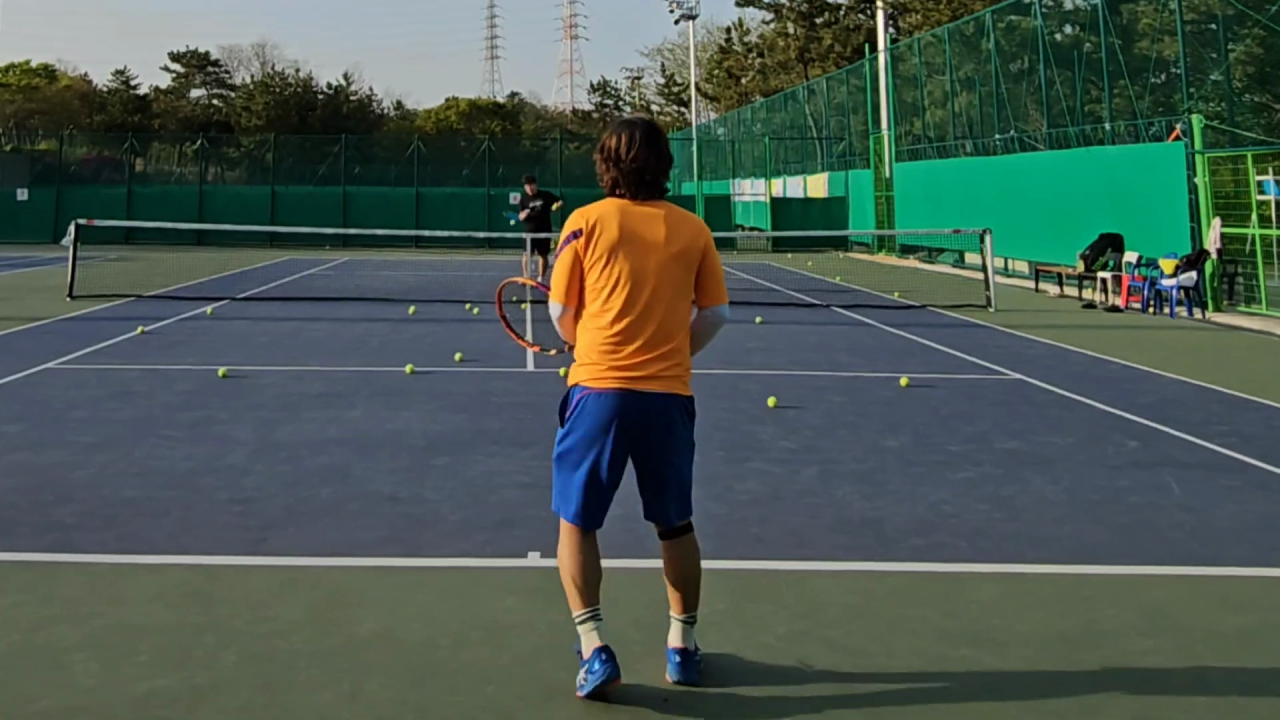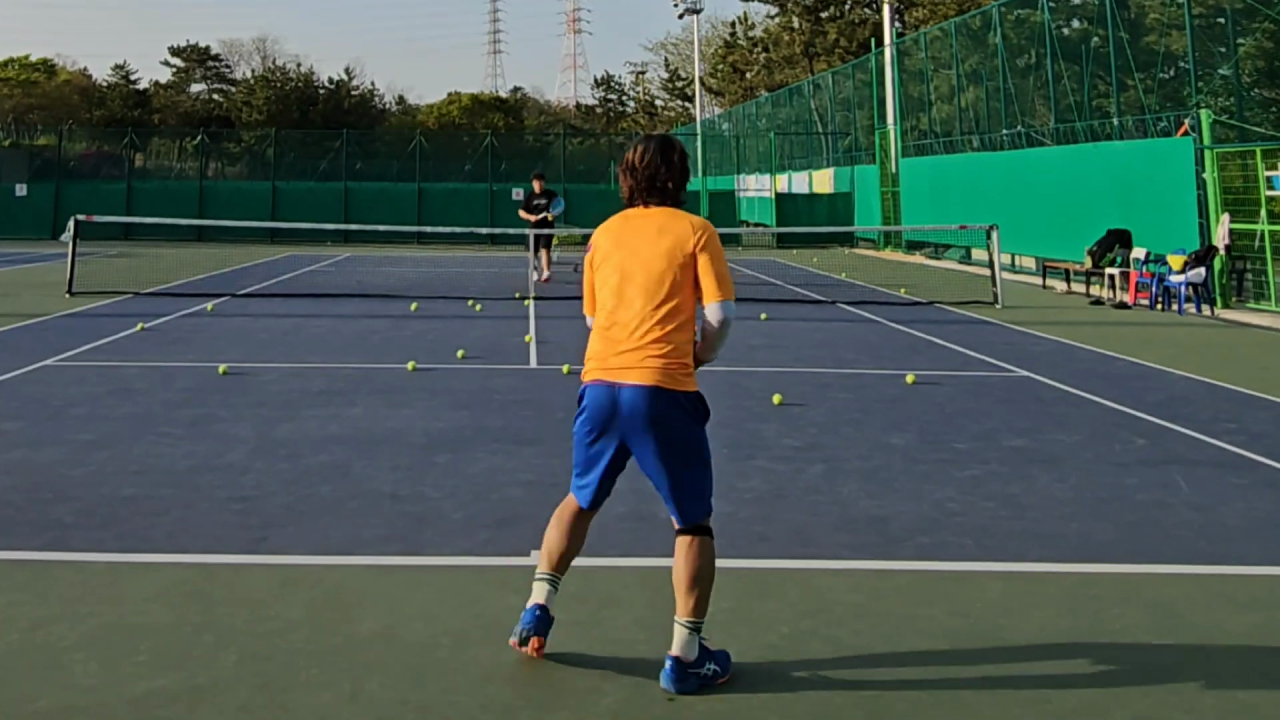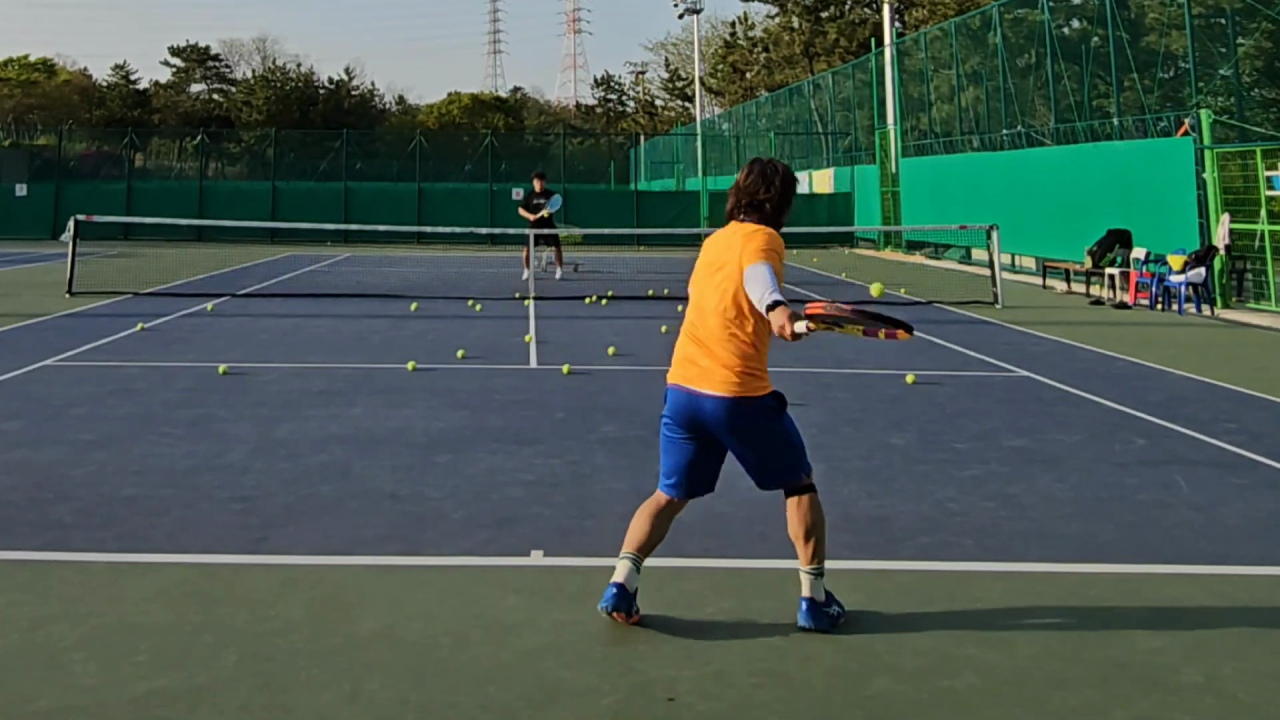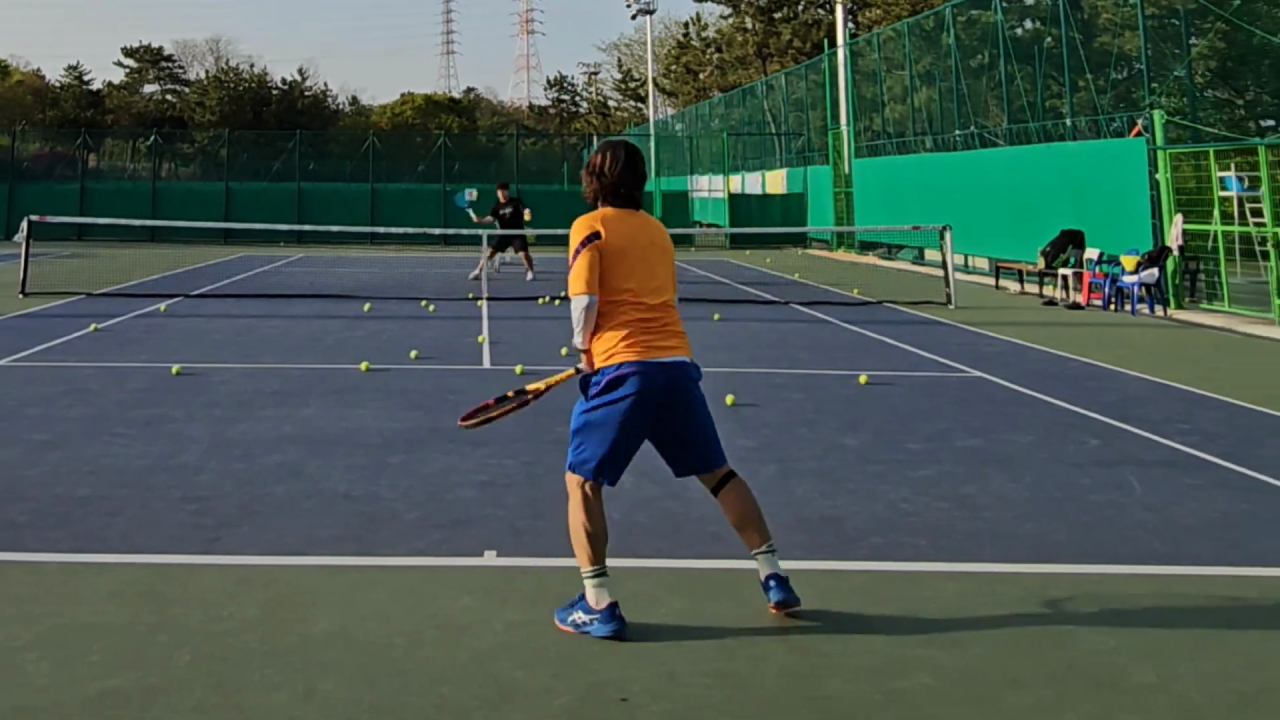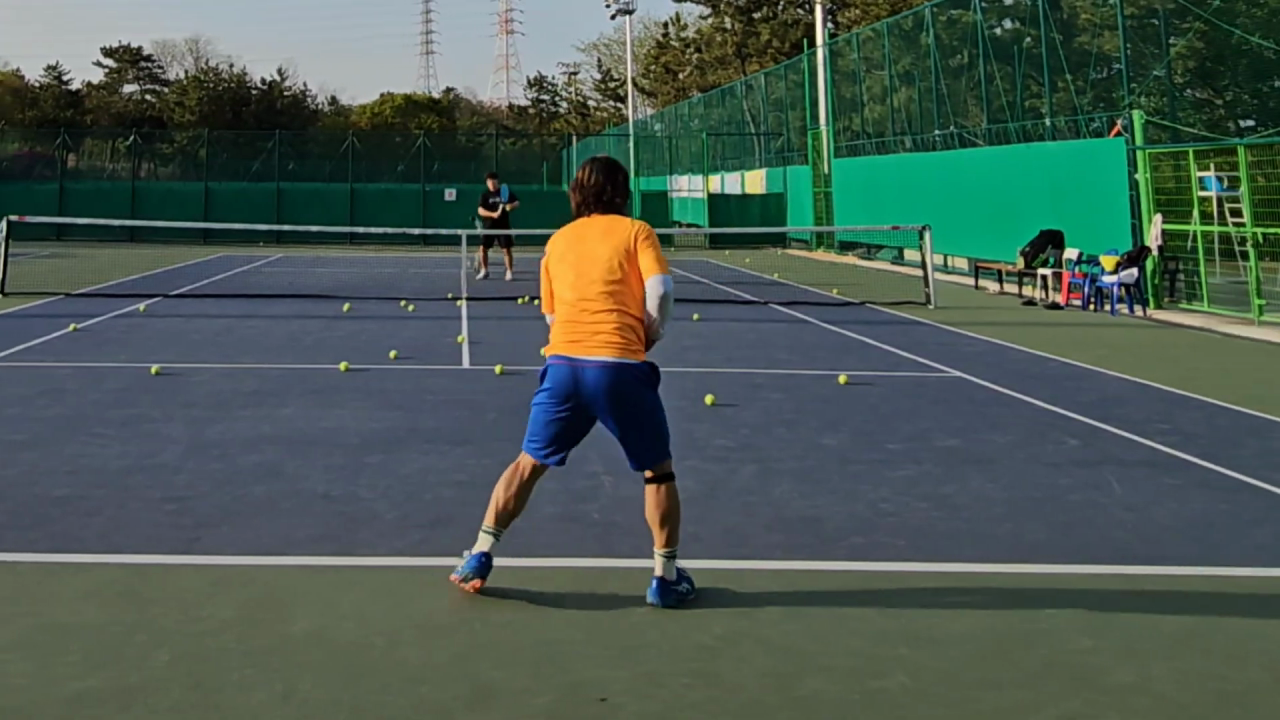
dt=0.7s
person 1, frame 1
left shoulder: (586, 222)
right shoulder: (693, 230)
left elbow: (561, 313)
right elbow: (715, 313)
left hip: (598, 391)
right hip: (668, 396)
left knee: (576, 525)
right knee: (675, 527)
left ankle: (595, 652)
right ankle: (683, 648)
person 1, frame 2
left shoulder: (605, 234)
right shoulder: (696, 231)
right elbow: (720, 315)
right wrist: (702, 352)
left hip: (601, 383)
right hip: (661, 390)
left knee: (579, 501)
right knee: (693, 525)
left ankle: (538, 608)
right ankle: (686, 654)
person 1, frame 3
left shoulder: (717, 241)
right shoulder: (763, 238)
right elbow: (757, 278)
right wrist: (776, 309)
left hip: (683, 389)
right hip: (739, 396)
left knee: (670, 496)
right knee: (799, 486)
left ankle: (621, 585)
right ankle: (814, 598)
person 1, frame 4
left shoulder: (591, 228)
right shoulder: (656, 230)
left elbow: (583, 305)
left wrist: (585, 347)
left hip: (623, 372)
right hip: (676, 368)
left knee: (581, 483)
right knee: (719, 475)
left ankle: (598, 603)
right ankle: (772, 578)
person 1, frame 5
left shoulder: (557, 241)
right shoulder: (637, 231)
right elbow: (660, 290)
right wrist: (651, 332)
left hip: (564, 364)
right hip: (621, 368)
left knee: (528, 464)
right knee: (659, 470)
left ankle: (480, 555)
right ankle: (666, 575)
